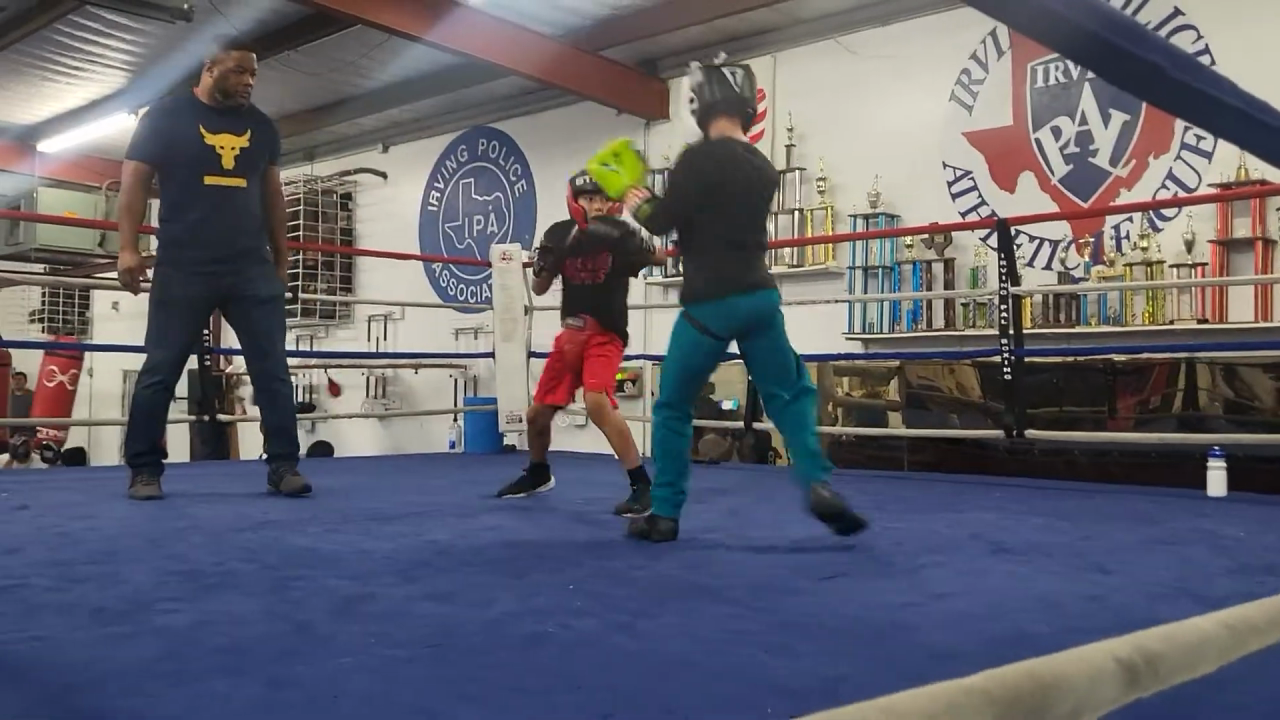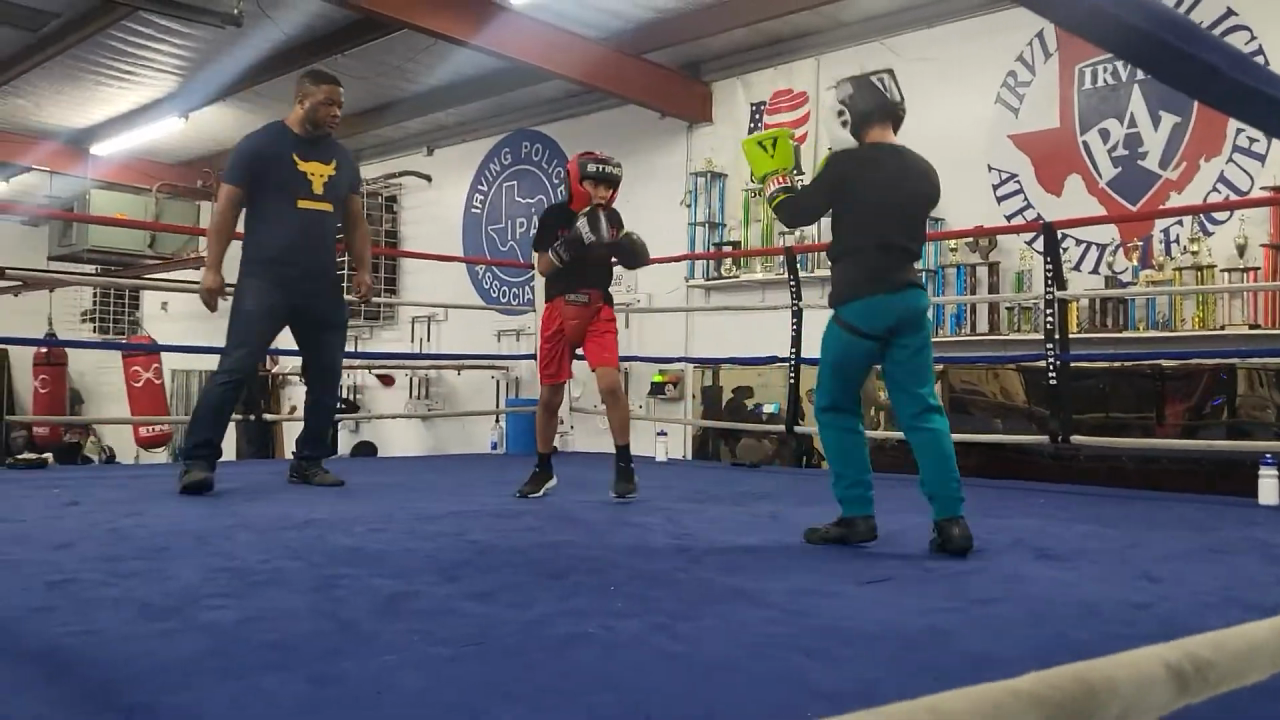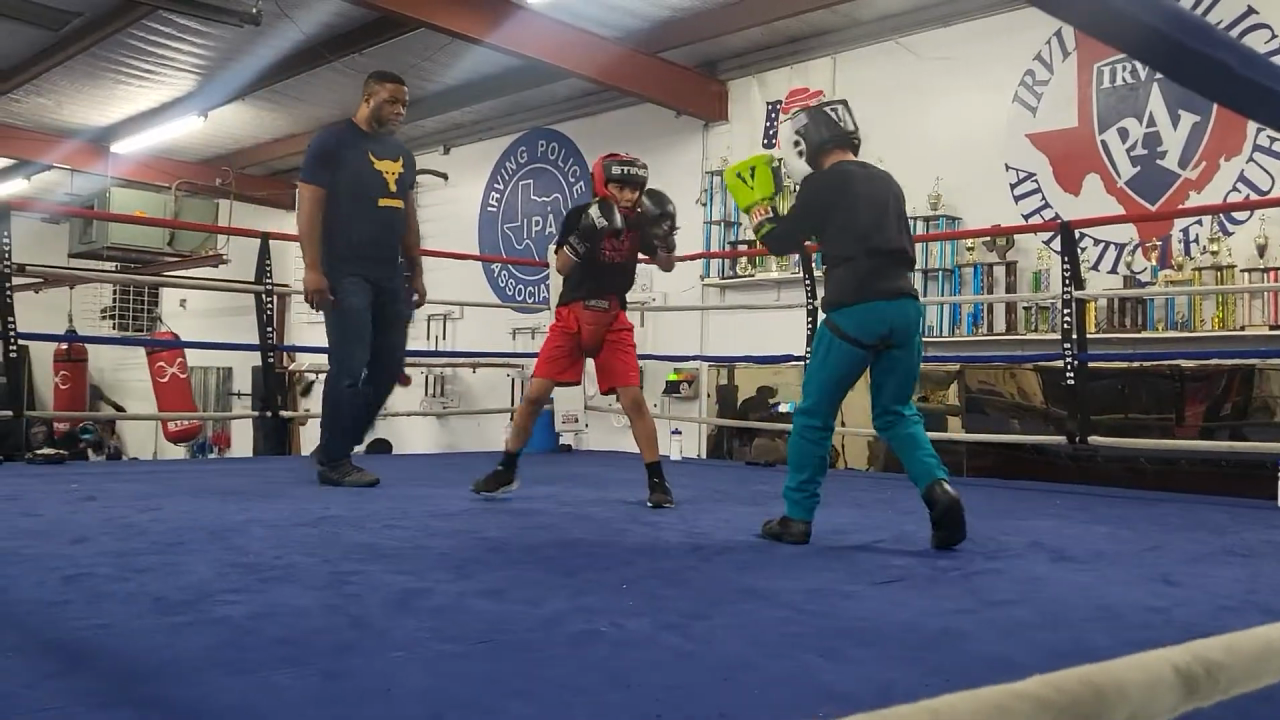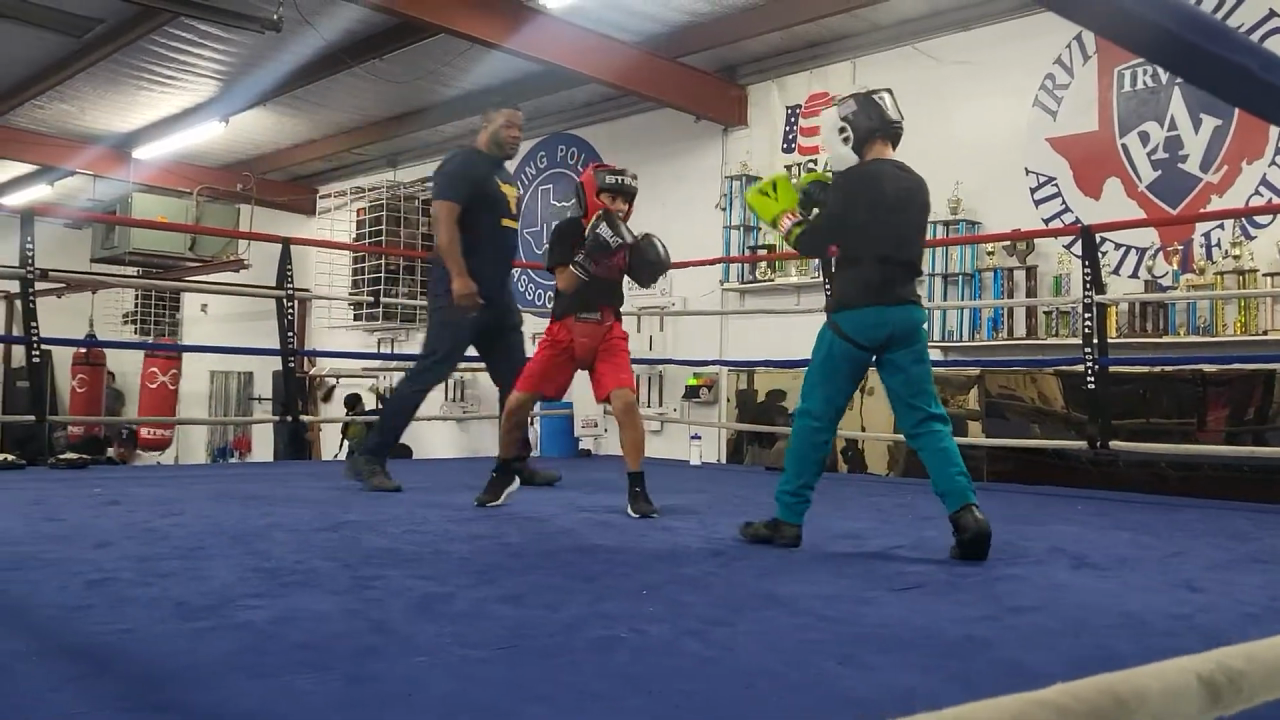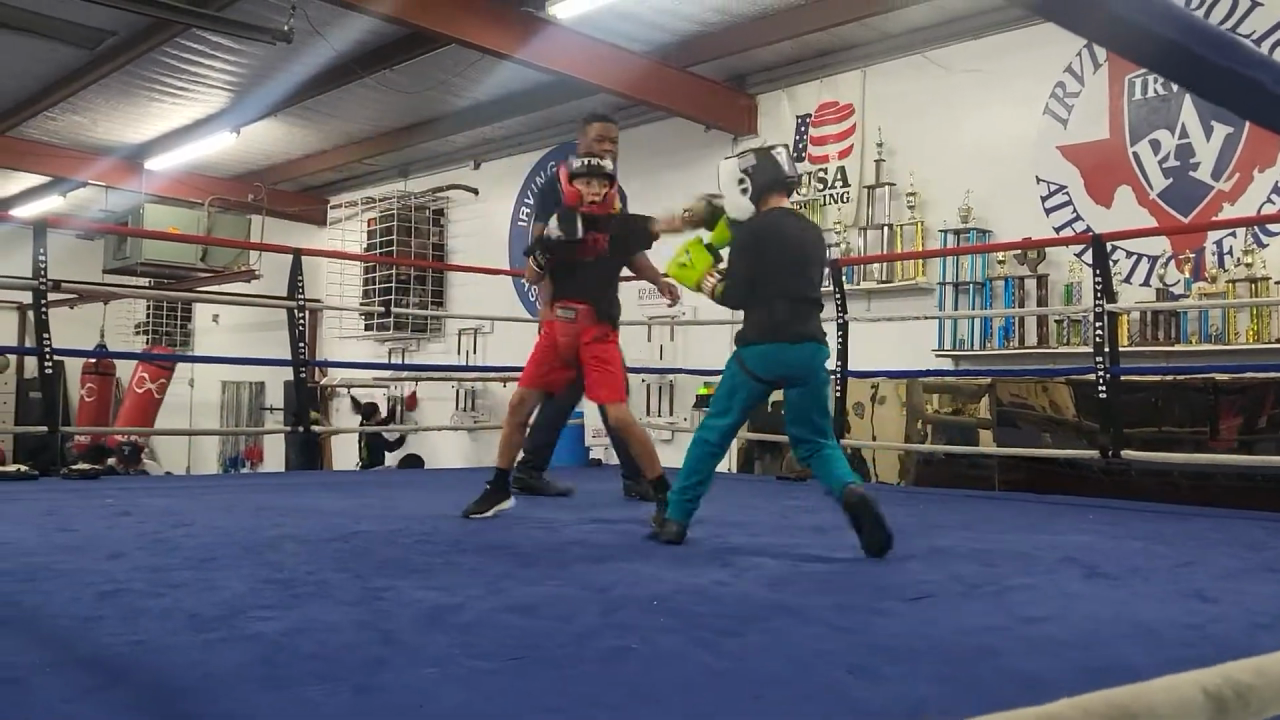
dt=0.5s
person 1, frame 1
left shoulder: (699, 158)
right shoulder: (761, 166)
left elbow: (663, 220)
left wrist: (631, 191)
left hip: (708, 305)
right hip: (757, 299)
left knee: (673, 409)
right knee: (792, 399)
left ankle: (665, 515)
right ankle: (819, 486)
person 1, frame 2
left shoulder: (846, 164)
right shoulder: (924, 172)
left elbow: (797, 212)
left wrist: (772, 173)
left hip: (859, 305)
right hip: (908, 298)
left knee: (835, 409)
right knee: (922, 412)
left ankle: (857, 516)
right ankle: (950, 521)
person 1, frame 3
left shoulder: (824, 184)
right shoulder: (885, 182)
left elbow: (782, 242)
left wrist: (756, 202)
left hip: (853, 311)
right hip: (903, 306)
left knee: (815, 415)
right knee: (896, 414)
left ankle: (797, 517)
right ankle: (937, 488)
person 1, frame 4
left shoulder: (856, 180)
right shoulder: (916, 185)
left elbow: (816, 243)
left wrist: (784, 215)
right wrist: (826, 199)
left hip: (855, 313)
right hip: (905, 313)
left knee: (815, 416)
right knee: (925, 420)
left ankle: (787, 518)
right ankle: (966, 512)
person 1, frame 5
left shoulder: (757, 229)
right shoulder: (811, 232)
left elbow: (738, 295)
left wrist: (704, 275)
right wrist: (731, 249)
left hip: (762, 348)
right hip: (809, 348)
left knee: (714, 433)
right knee: (818, 444)
left ankle: (675, 519)
right ankle: (852, 491)
person 2, frame 1
left shoulder: (261, 127)
right shoulder: (166, 117)
left elbow: (272, 197)
right elbow: (134, 182)
left wrist: (281, 259)
right wrist: (129, 247)
left hip: (252, 267)
right hip: (183, 267)
left knee: (271, 364)
right knee: (161, 368)
left ankle: (283, 464)
right ankle: (144, 469)
person 2, frame 2
left shoulder: (342, 159)
right shoulder: (260, 145)
left elbow: (354, 221)
right elbow: (226, 207)
left wrist: (363, 270)
right wrist: (212, 268)
left hip: (323, 286)
right hip: (265, 280)
left knee: (326, 376)
right knee: (236, 369)
left ankle: (308, 462)
right ankle: (198, 461)
person 2, frame 3
left shoulder: (402, 154)
right shoulder: (333, 143)
right elbow: (309, 207)
left wrist: (415, 271)
right wrist: (313, 269)
left hip: (391, 277)
right hip: (346, 276)
left knee: (388, 368)
right knee: (349, 369)
left ankle: (339, 449)
right ankle: (333, 462)
person 2, frame 4
left shoulder: (506, 177)
right shoulder: (460, 166)
right elbow: (444, 223)
right wrist: (459, 278)
left hip: (497, 293)
right hip: (461, 293)
left knee: (514, 380)
right knee: (429, 373)
left ankle: (516, 463)
right ankle: (370, 457)
person 2, frame 5
left shoulder: (613, 187)
right shoulder: (561, 185)
left wrist: (656, 278)
right wrist: (550, 298)
left knee: (568, 388)
left ankle: (529, 469)
right ankle: (636, 477)
person 3, frame 1
left shoulder: (619, 235)
right shoulder: (562, 233)
left elbow: (655, 257)
right elbow: (538, 287)
left wrist: (626, 234)
right wrist: (544, 257)
left hip: (604, 338)
right hip: (571, 335)
left knee: (597, 404)
right knee: (538, 412)
left ankle: (643, 487)
right ankle: (537, 474)
person 3, frame 2
left shoulder: (612, 218)
right shoulder: (554, 215)
left elbow: (621, 255)
right elbow: (543, 268)
left wrist: (630, 251)
right wrist: (572, 241)
left hip: (598, 311)
right hip: (559, 311)
left knee: (610, 385)
right knee: (550, 395)
left ankle: (624, 465)
right ankle: (543, 470)
person 3, frame 3
left shoulder: (638, 223)
right shoulder: (579, 216)
left elbow: (667, 265)
right elbow: (561, 265)
left wrist: (664, 230)
right wrist: (586, 234)
left hip: (613, 319)
right hip: (571, 315)
left knee: (633, 398)
right knee: (536, 393)
left ankle: (657, 480)
right ankle: (505, 470)
person 3, frame 4
left shoulder: (623, 235)
right shoulder: (567, 230)
left elbow: (641, 277)
right elbow: (565, 283)
left wrist: (649, 265)
right wrist: (593, 250)
left hip: (608, 330)
right hip: (565, 329)
left knee: (626, 403)
right knee: (516, 405)
left ankle: (637, 490)
right ankle: (502, 475)
person 3, frame 5
left shoulder: (619, 223)
right shoulder: (560, 222)
left elbow: (663, 225)
right elbow: (534, 274)
right wrist: (547, 246)
left hip: (597, 331)
right hip: (559, 326)
left knee: (618, 416)
right knee: (520, 403)
left ankle: (665, 494)
right ankle: (498, 489)
